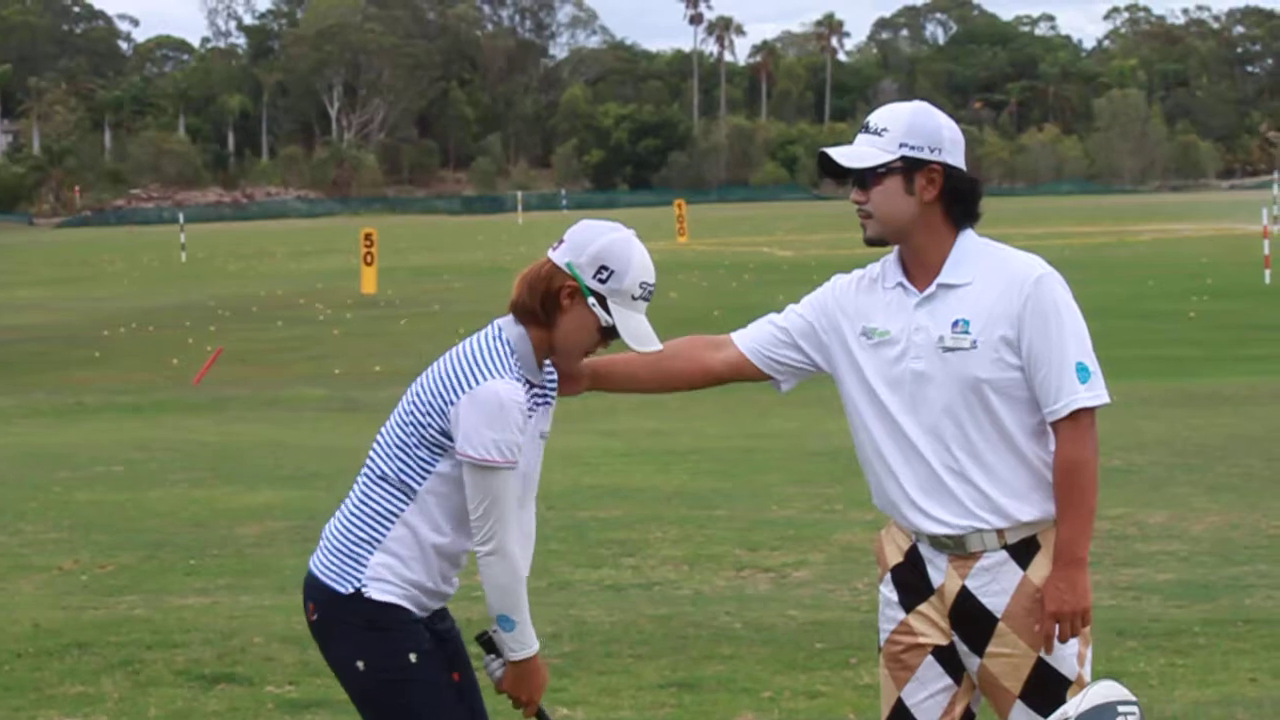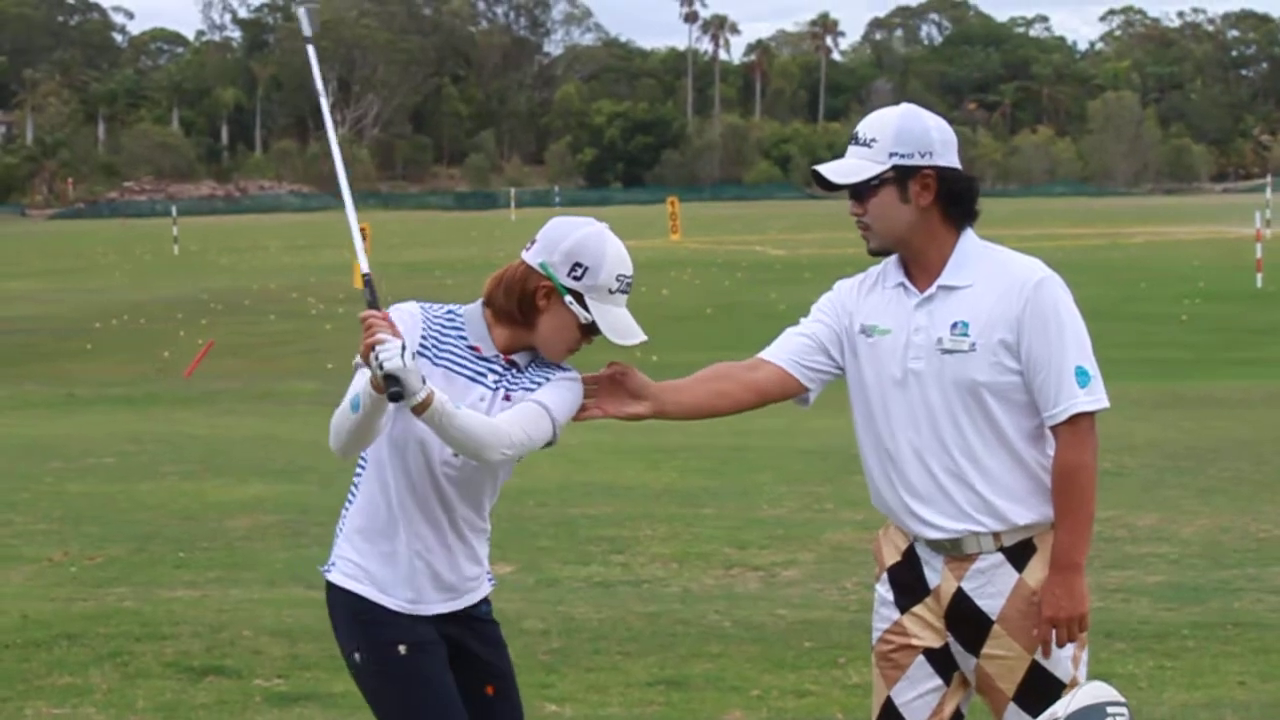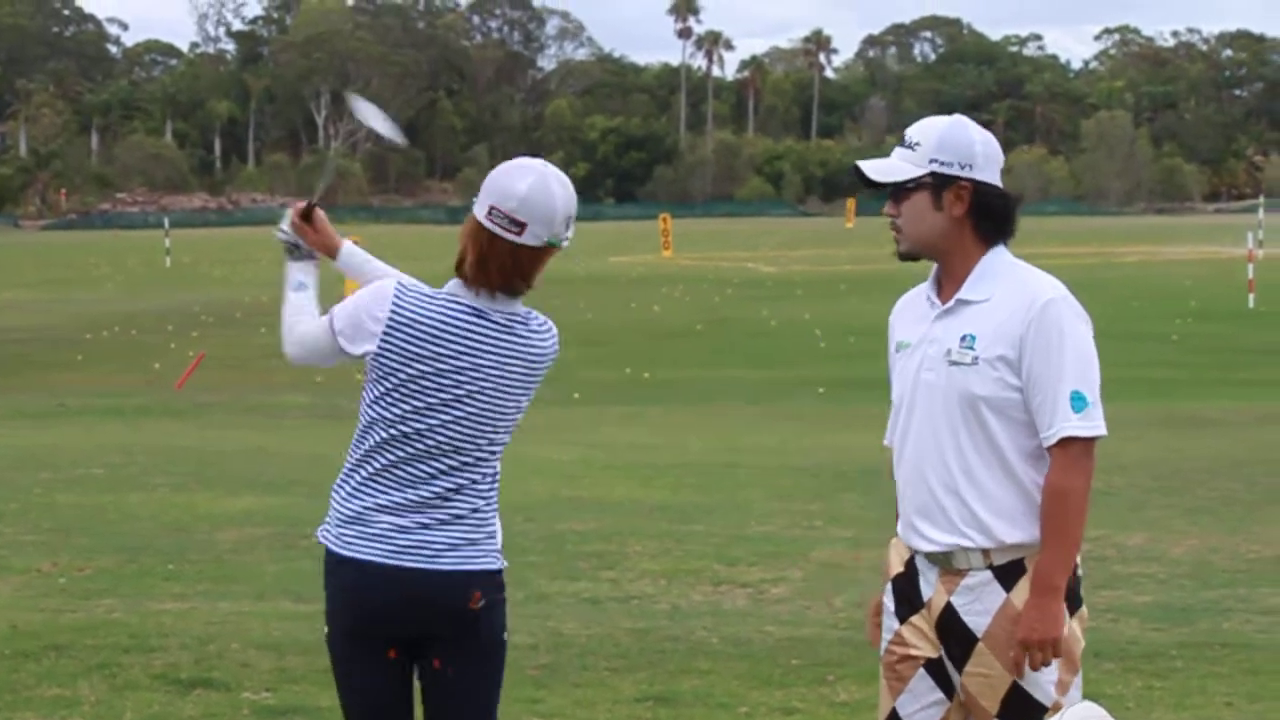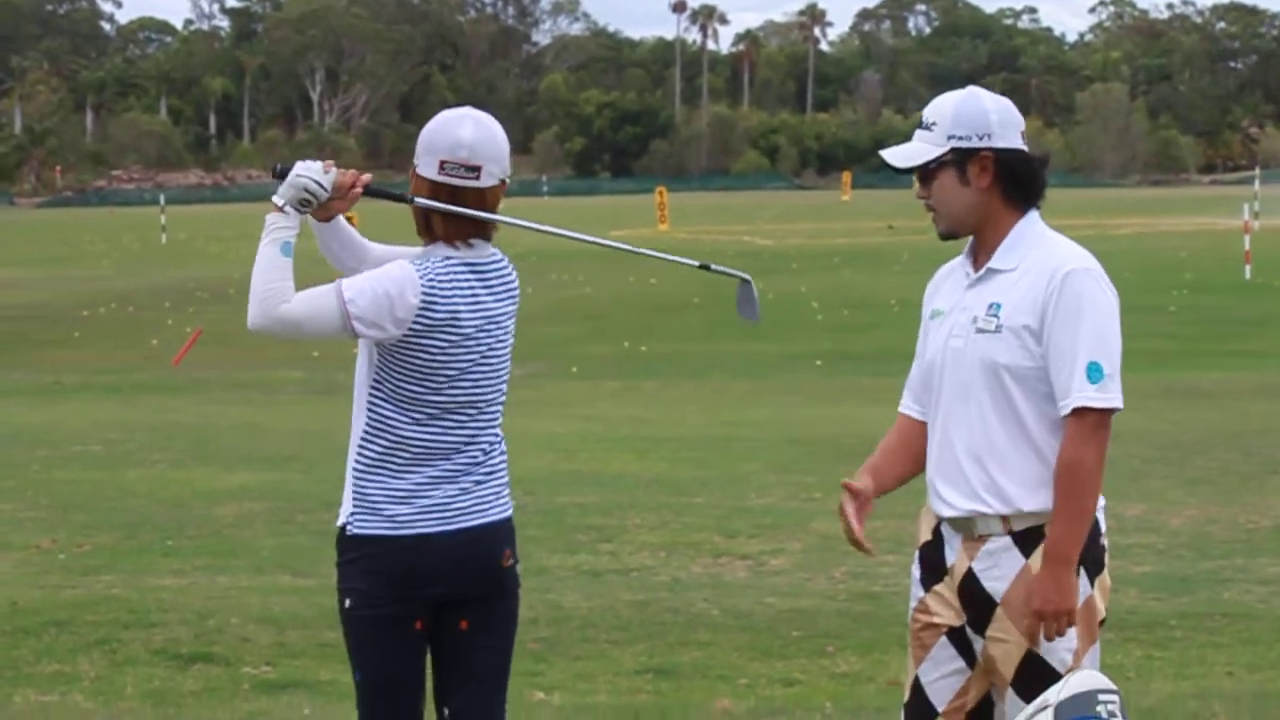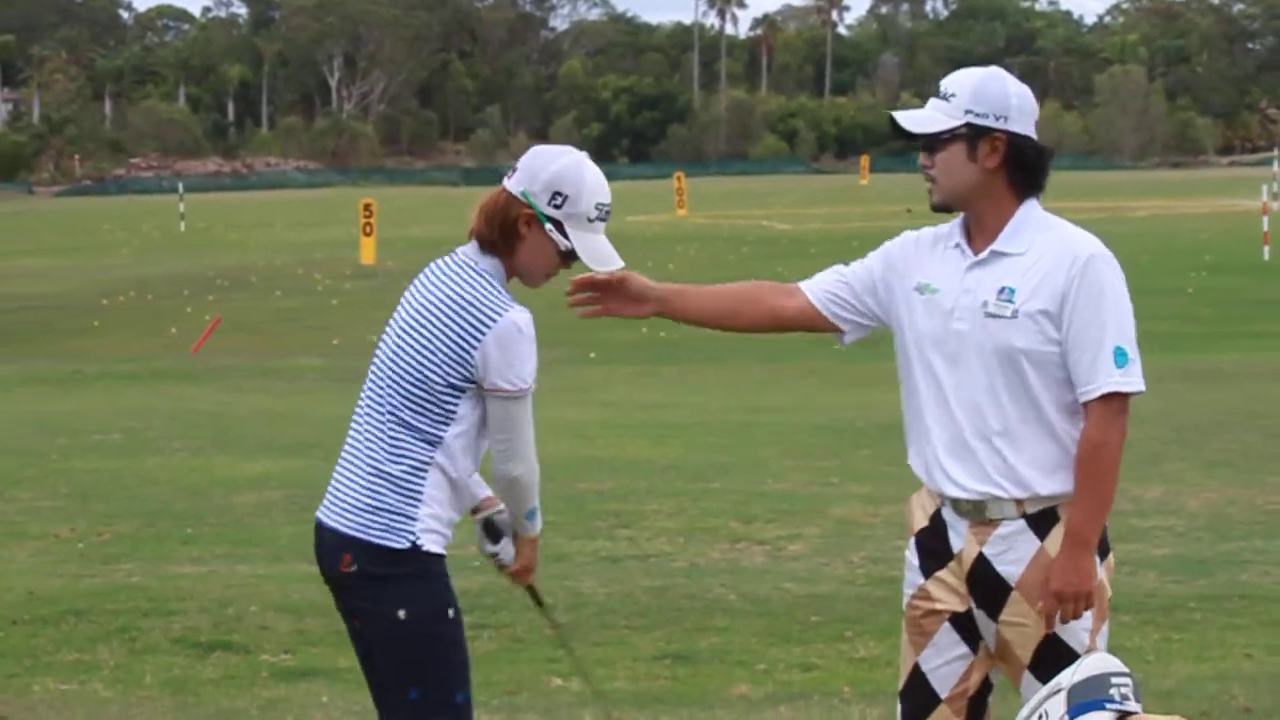
dt=1s
person 1, frame 1
left shoulder: (1026, 286)
right shoulder: (848, 303)
left elbow: (1075, 430)
right elbow: (722, 356)
left wrist: (1071, 568)
right wrist: (596, 373)
left hip: (1022, 566)
right hip: (915, 569)
person 1, frame 2
left shoulder: (1026, 290)
right shoulder: (855, 302)
left elbow: (1075, 432)
right elbow: (759, 376)
left wrist: (1069, 572)
right wrist: (655, 398)
left hip: (1018, 569)
right hip: (911, 569)
person 1, frame 3
left shoulder: (1038, 307)
right shoulder: (908, 313)
left elbow: (1070, 459)
left wrist: (1046, 597)
right wrist: (900, 581)
left hip: (1013, 586)
right hip: (918, 582)
person 1, frame 4
left shoulder: (1066, 277)
right shoulder: (945, 284)
left elbow: (1088, 428)
left wrist: (1058, 567)
right wrist: (868, 484)
left hip: (1037, 551)
right hip: (946, 549)
person 1, frame 5
left shoulder: (1077, 263)
right shoulder: (911, 259)
left elbow: (1107, 413)
right elbow: (788, 305)
left wrist: (1079, 551)
right wrist: (656, 297)
left hip: (1041, 537)
right hip: (943, 534)
person 2, frame 1
left shoulder: (540, 378)
right shoulder: (494, 388)
left elbow: (519, 509)
right elbow: (493, 542)
left wrist: (516, 640)
right wrist: (522, 652)
left hip: (416, 598)
right hip: (363, 602)
person 2, frame 2
left shoulder: (556, 385)
right shoulder: (413, 327)
left elbow: (493, 445)
right elbow: (344, 441)
left wrist: (420, 393)
right wrist: (379, 381)
left hip: (462, 598)
right hip: (374, 595)
person 2, frame 3
left shoulder: (392, 309)
right shoulder: (539, 341)
left elbow: (299, 345)
left wrist: (303, 261)
right wrist: (338, 250)
left hip: (361, 570)
right hip: (463, 583)
person 2, frame 4
left shoulder: (410, 288)
right shoulder: (498, 275)
left elbow: (269, 314)
right elbow: (379, 269)
left wrist: (286, 211)
right wrist: (327, 216)
left hip: (386, 550)
right hip: (483, 544)
person 2, frame 5
left shoulder: (443, 278)
right shoulder: (503, 320)
right elbow: (514, 461)
left wrist: (484, 506)
right wrist: (528, 528)
left hip: (347, 534)
right hip: (391, 552)
